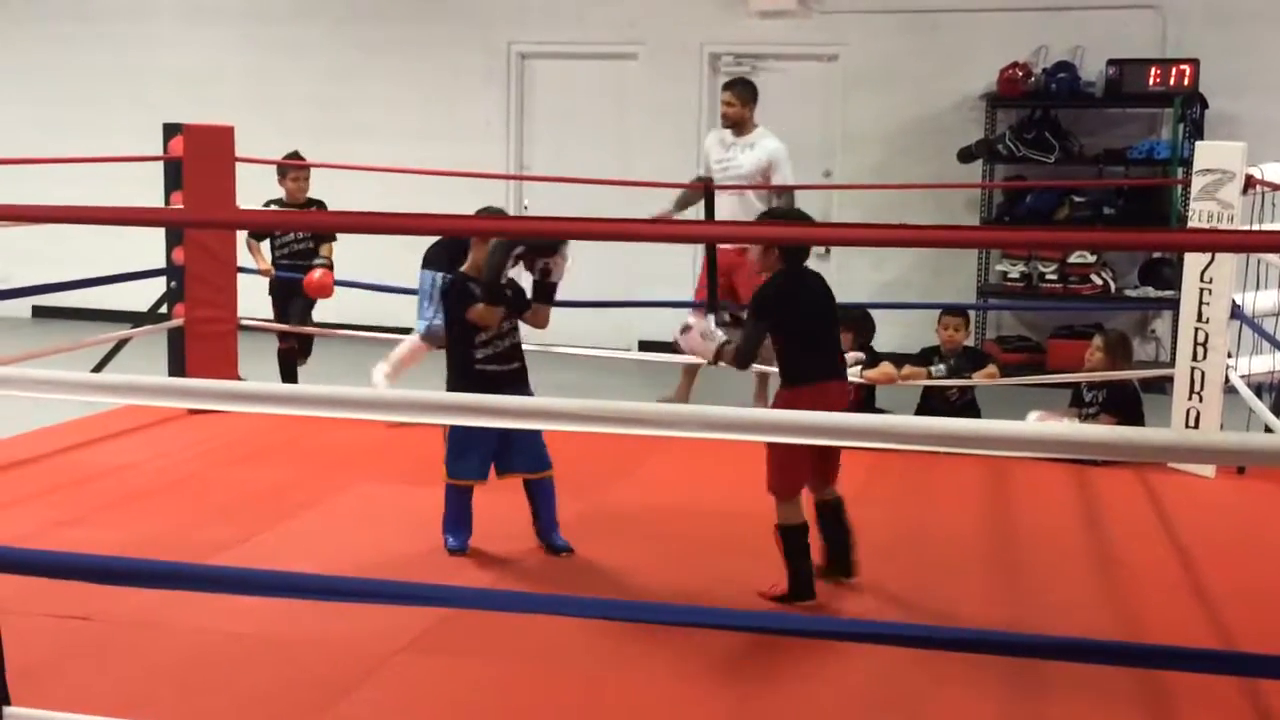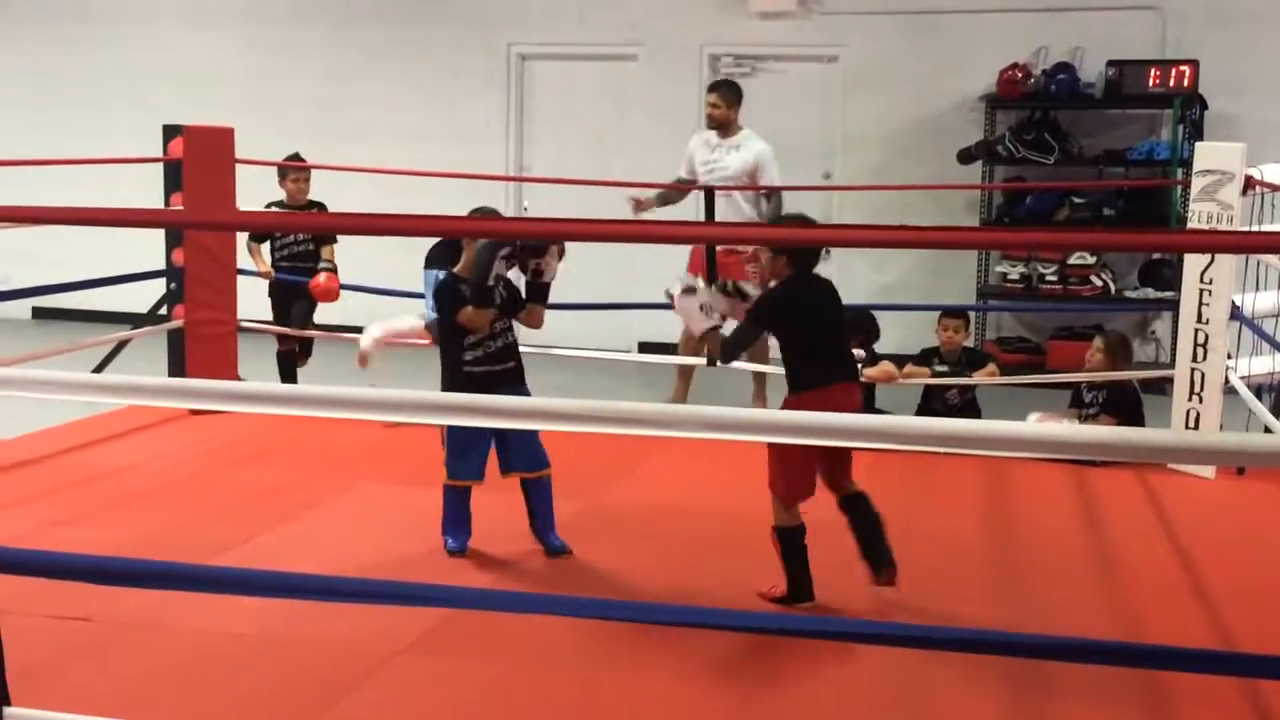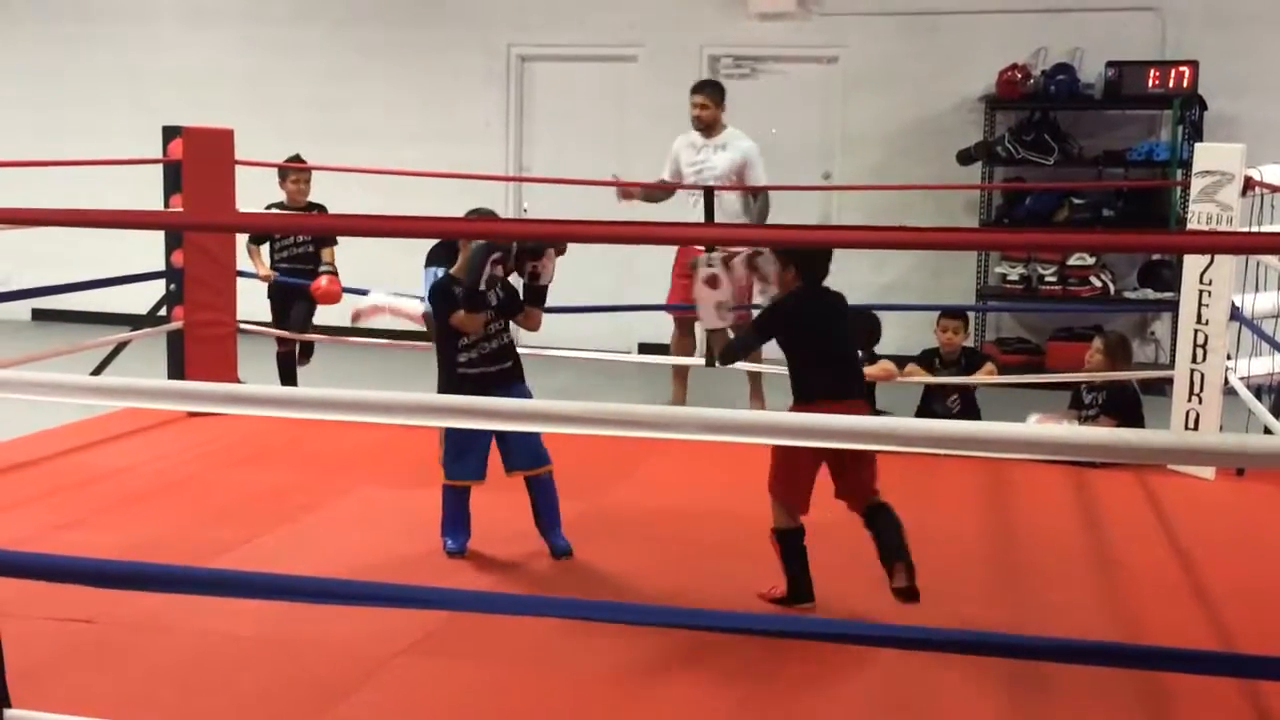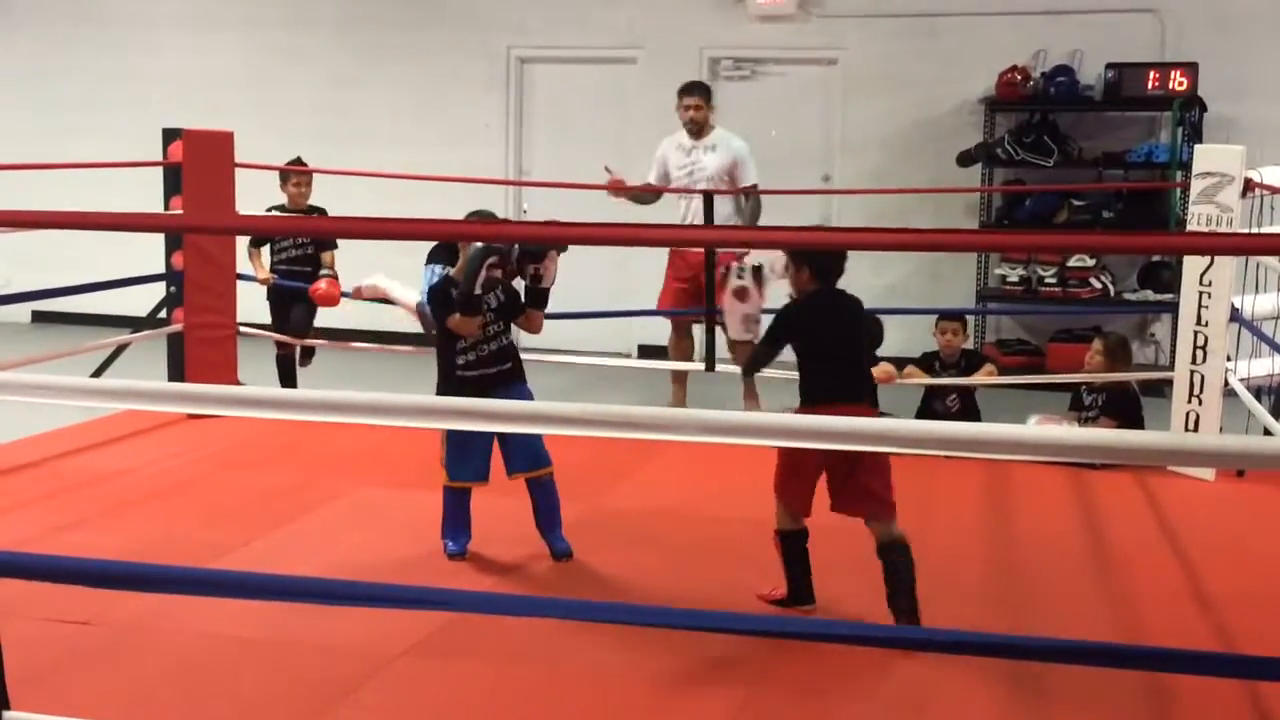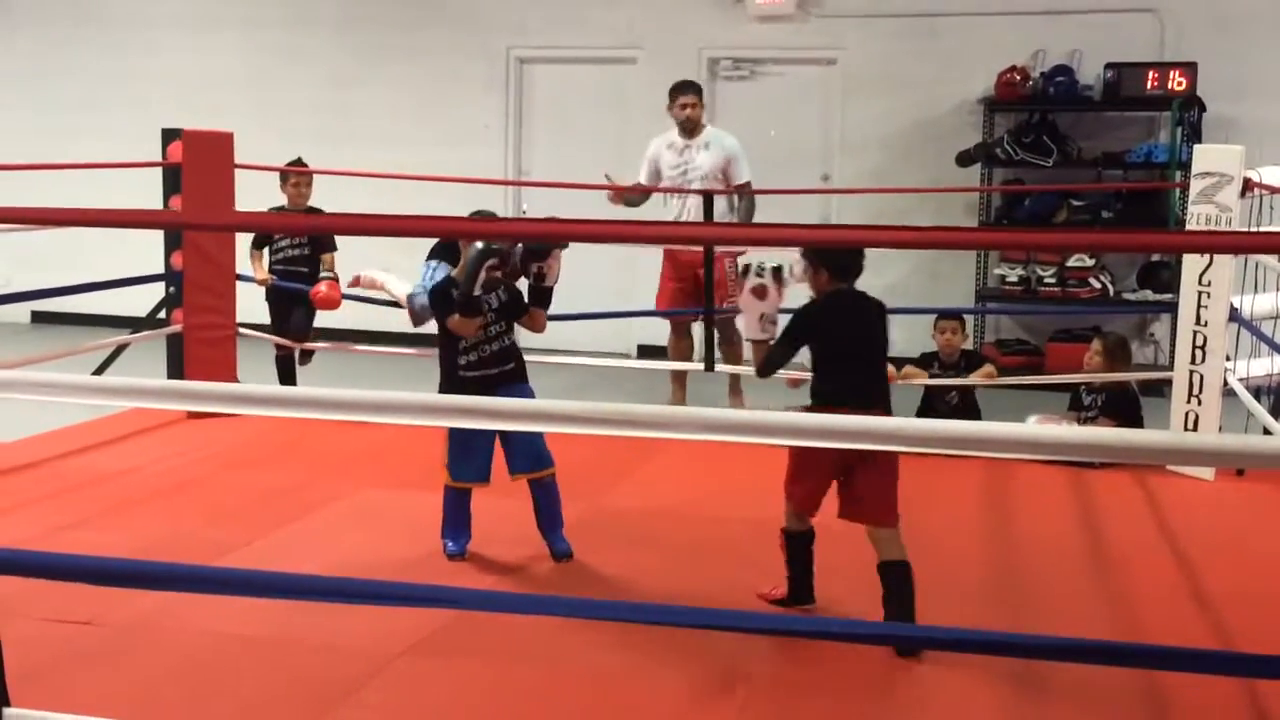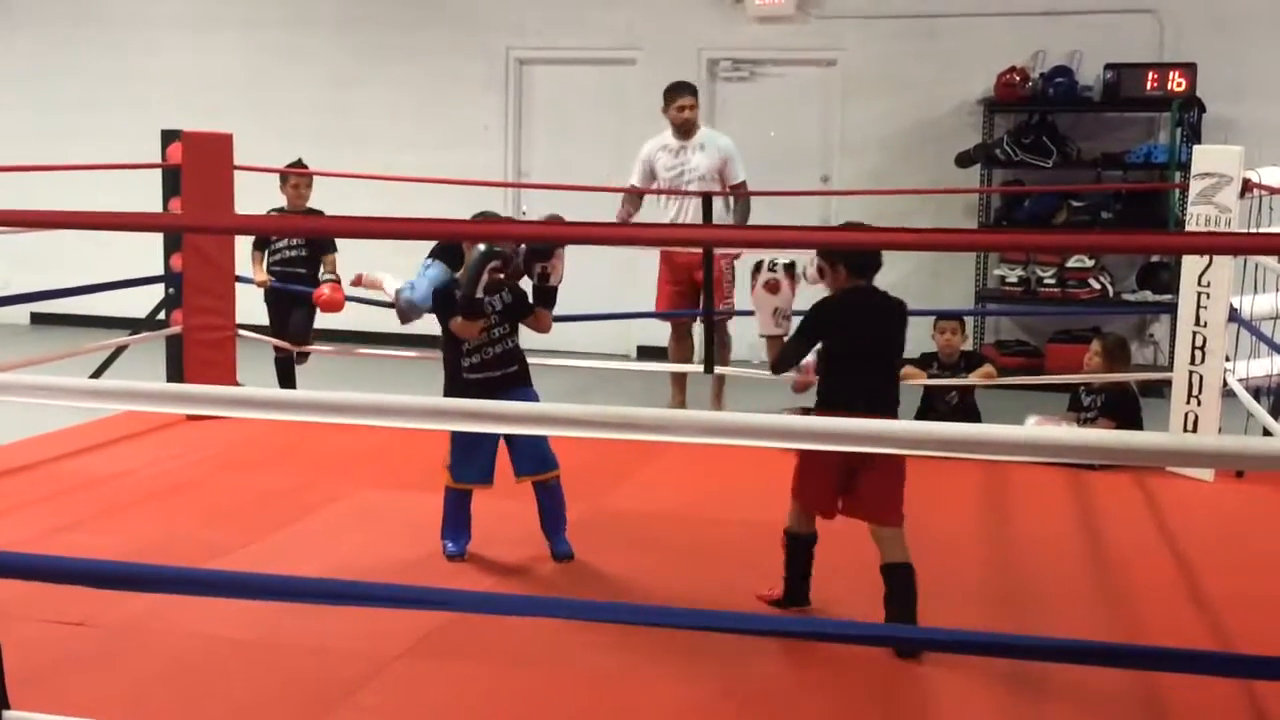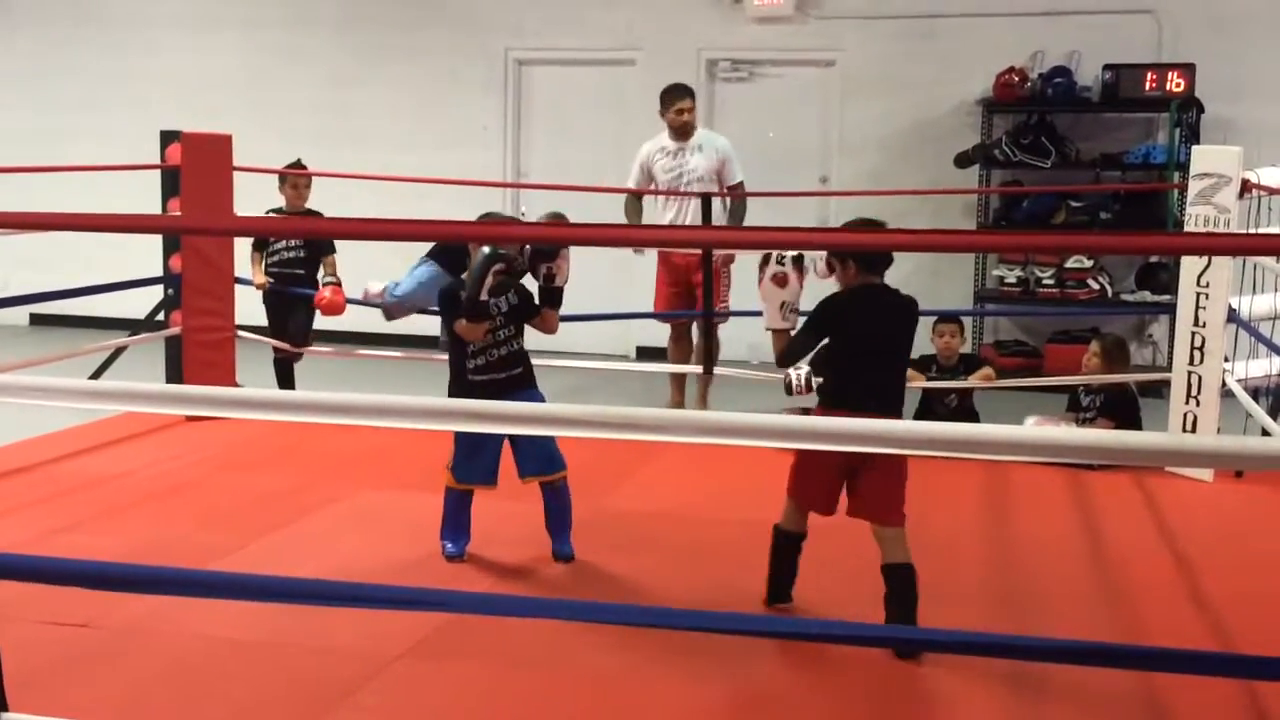
dt=0.1s
person 1, frame 1
left shoulder: (770, 294)
right shoulder: (816, 283)
left elbow: (743, 357)
left wrist: (712, 345)
left hip: (801, 395)
right hip: (836, 389)
left knee: (786, 491)
right knee: (822, 481)
left ankle: (800, 584)
right ankle: (840, 560)
person 1, frame 2
left shoulder: (775, 299)
right shoulder: (823, 288)
left elbow: (728, 352)
left wrist: (704, 325)
left hip: (807, 402)
right hip: (846, 395)
left knee: (784, 496)
right knee: (842, 483)
left ankle: (799, 587)
right ankle: (880, 560)
person 1, frame 3
left shoulder: (782, 310)
right shoulder: (836, 302)
left elbow: (726, 356)
left hip: (813, 413)
right hip: (854, 410)
left knee: (784, 500)
right knee: (866, 496)
left ankle: (797, 590)
right ankle: (901, 573)
person 1, frame 4
left shoulder: (796, 311)
right shoulder: (855, 307)
left elbow: (750, 365)
left hip: (817, 419)
right hip: (862, 418)
left knee: (789, 505)
right knee: (880, 517)
left ankle: (799, 592)
right ankle: (905, 611)
person 1, frame 5
left shoulder: (814, 313)
right shoulder: (876, 311)
left elbow: (765, 367)
left wrist: (759, 320)
left hip: (829, 420)
left knee: (797, 507)
right knee: (884, 528)
left ankle: (799, 591)
right ankle: (903, 627)
person 1, frame 6
left shoulder: (827, 310)
right shoulder: (896, 310)
left elbow: (779, 363)
left knee: (804, 508)
right knee: (888, 528)
left ankle: (795, 593)
right ankle: (903, 631)
person 1, frame 7
left shoulder: (835, 306)
right shoulder: (907, 309)
left elbow: (784, 357)
left wrist: (778, 308)
left hip: (835, 421)
right hip: (885, 426)
left knee: (796, 504)
right knee: (889, 528)
left ankle: (778, 591)
right ankle: (904, 631)
person 2, frame 1
left shoulder: (506, 285)
right shoulder: (457, 287)
left elbow: (538, 320)
right elbow: (489, 318)
left wrist: (546, 280)
right wrist: (497, 278)
left hip: (514, 388)
right hip: (471, 392)
left knee: (535, 459)
right knee: (462, 467)
left ankle: (549, 532)
right ankle: (455, 532)
person 2, frame 2
left shoulder: (503, 285)
right shoulder: (448, 287)
left elbow: (534, 320)
right elbow: (479, 322)
left wrist: (541, 281)
right wrist: (487, 281)
left hip: (510, 386)
right hip: (467, 392)
left knee: (533, 462)
right knee: (462, 466)
left ankle: (546, 531)
right ankle: (455, 532)
person 2, frame 3
left shoulder: (501, 286)
right shoulder: (443, 289)
left elbow: (531, 323)
right elbow: (471, 325)
left wrist: (538, 284)
right wrist: (478, 284)
left hip: (509, 386)
right hip: (464, 393)
left knee: (535, 459)
right knee: (460, 467)
left ankle: (553, 532)
right ankle: (455, 534)
person 2, frame 4
left shoulder: (502, 288)
right shoulder: (442, 291)
left elbow: (533, 326)
right elbow: (468, 328)
left wrist: (540, 287)
right wrist: (477, 286)
left hip: (509, 386)
right hip: (463, 394)
left knee: (536, 462)
right knee: (460, 469)
left ankle: (554, 535)
right ankle: (455, 536)
person 2, frame 5
left shoulder: (503, 288)
right shoulder: (444, 292)
left elbow: (536, 324)
right elbow: (467, 327)
left wrist: (541, 285)
right wrist: (474, 289)
left hip: (511, 387)
right hip: (467, 394)
left knee: (538, 464)
right knee: (462, 470)
left ankle: (555, 535)
right ankle: (455, 537)
person 2, frame 6
left shoulder: (508, 289)
right shoulder: (447, 293)
left elbow: (542, 325)
right elbow: (467, 330)
left wrist: (547, 286)
right wrist: (476, 291)
left hip: (516, 389)
right hip: (470, 396)
left knee: (543, 464)
right knee: (463, 470)
left ankle: (557, 537)
right ankle: (455, 537)
person 2, frame 7
left shoulder: (515, 290)
right shoulder: (452, 294)
left elbow: (549, 325)
right elbow: (472, 332)
left wrist: (553, 287)
right wrist: (480, 293)
left hip: (521, 391)
right hip: (475, 398)
left knee: (550, 465)
right knee: (465, 471)
left ankle: (561, 538)
right ankle: (453, 538)
person 3, frame 1
left shoulder: (772, 148)
right shoulder: (714, 141)
left elbow: (785, 200)
right elbow: (700, 184)
right wrist: (672, 211)
left hip: (752, 248)
right hip: (717, 245)
left ankle: (760, 396)
right ankle: (683, 391)
person 3, frame 2
left shoulder: (758, 149)
right shoulder: (698, 143)
left elbow: (774, 200)
right elbow: (684, 185)
right wrist: (653, 201)
left hip: (743, 250)
right hip: (705, 246)
left ankle: (760, 397)
right ankle: (680, 394)
person 3, frame 3
left shoulder: (743, 147)
right shoulder: (682, 145)
left elbow: (761, 198)
right elbow: (667, 186)
right wrist: (636, 194)
right hip: (691, 247)
left knee: (740, 323)
right knee: (682, 320)
left ankle: (756, 396)
right ankle: (678, 396)
person 3, frame 4
left shoulder: (734, 147)
right shoulder: (669, 147)
left elbow: (752, 197)
right elbow: (652, 192)
right wrist: (627, 191)
left hip: (724, 250)
right hip: (683, 250)
right knee: (679, 323)
left ankle: (750, 395)
right ankle: (678, 398)
person 3, frame 5
left shoulder: (726, 144)
right shoulder: (659, 147)
left elbow: (745, 194)
right elbow: (642, 191)
right wrist: (621, 195)
left hip: (719, 249)
right hip: (677, 249)
left knee: (724, 322)
right knee: (678, 323)
left ankle: (735, 393)
right ankle: (678, 397)
person 3, frame 6
left shoulder: (721, 145)
right shoulder: (653, 149)
left elbow: (741, 194)
right elbow: (636, 191)
right wrist: (628, 209)
left hip: (715, 250)
right hip: (673, 251)
left knee: (716, 323)
right knee: (679, 325)
left ankle: (717, 397)
right ankle: (678, 399)
person 3, frame 7
left shoulder: (718, 146)
right shoulder: (650, 152)
left elbow: (738, 194)
right elbow: (635, 195)
right wrist: (635, 226)
left hip: (712, 251)
right hip: (671, 253)
left knee: (708, 326)
right knee: (677, 326)
left ankle: (702, 400)
right ankle: (676, 399)
person 4, frame 1
left shoulder: (317, 207)
right shoulder: (271, 208)
left elbow: (326, 242)
right elbow: (252, 238)
left wrist: (322, 264)
right wrist: (261, 261)
right hip: (281, 280)
left knee: (298, 321)
right knee: (285, 339)
left ankle: (304, 349)
person 4, frame 2
left shoulder: (318, 210)
right shoulder: (272, 211)
left elbow: (326, 244)
right elbow: (253, 241)
left wrist: (327, 269)
right wrist: (261, 264)
left hip: (309, 281)
right hip: (281, 282)
left knee: (298, 325)
right knee: (284, 341)
left ankle: (305, 348)
person 4, frame 3
left shoulder: (318, 212)
right shoulder: (272, 212)
left elbow: (327, 246)
right elbow: (252, 243)
left wrist: (328, 272)
right wrist: (260, 266)
left hip: (309, 283)
right hip: (280, 284)
left knee: (298, 327)
right knee: (284, 343)
left ankle: (306, 349)
person 4, frame 4
left shoulder: (318, 215)
right shoulder: (272, 215)
left elbow: (327, 251)
right elbow: (253, 246)
left wrist: (327, 276)
right wrist: (259, 269)
left hip: (308, 287)
right hip: (279, 287)
left knee: (298, 331)
right knee: (283, 346)
left ankle: (307, 348)
person 4, frame 5
left shoulder: (317, 217)
left elbow: (327, 253)
right elbow: (256, 248)
left wrist: (328, 278)
right wrist: (259, 270)
left hip: (307, 288)
right hip: (278, 289)
left knee: (298, 333)
right knee: (282, 347)
left ankle: (307, 347)
person 4, frame 6
right shoulder: (272, 216)
left elbow: (327, 255)
right elbow: (258, 248)
left wrist: (330, 280)
right wrist: (258, 271)
left hip: (306, 290)
right hip: (276, 290)
left knee: (297, 338)
right knee: (282, 348)
left ankle: (303, 347)
person 4, frame 7
left shoulder: (315, 220)
right shoulder: (271, 217)
left elbow: (327, 256)
right elbow: (257, 249)
left wrist: (331, 283)
right wrist: (257, 273)
left hip: (304, 291)
right hip: (275, 291)
left knee: (297, 339)
right knee: (281, 349)
left ankle: (301, 345)
